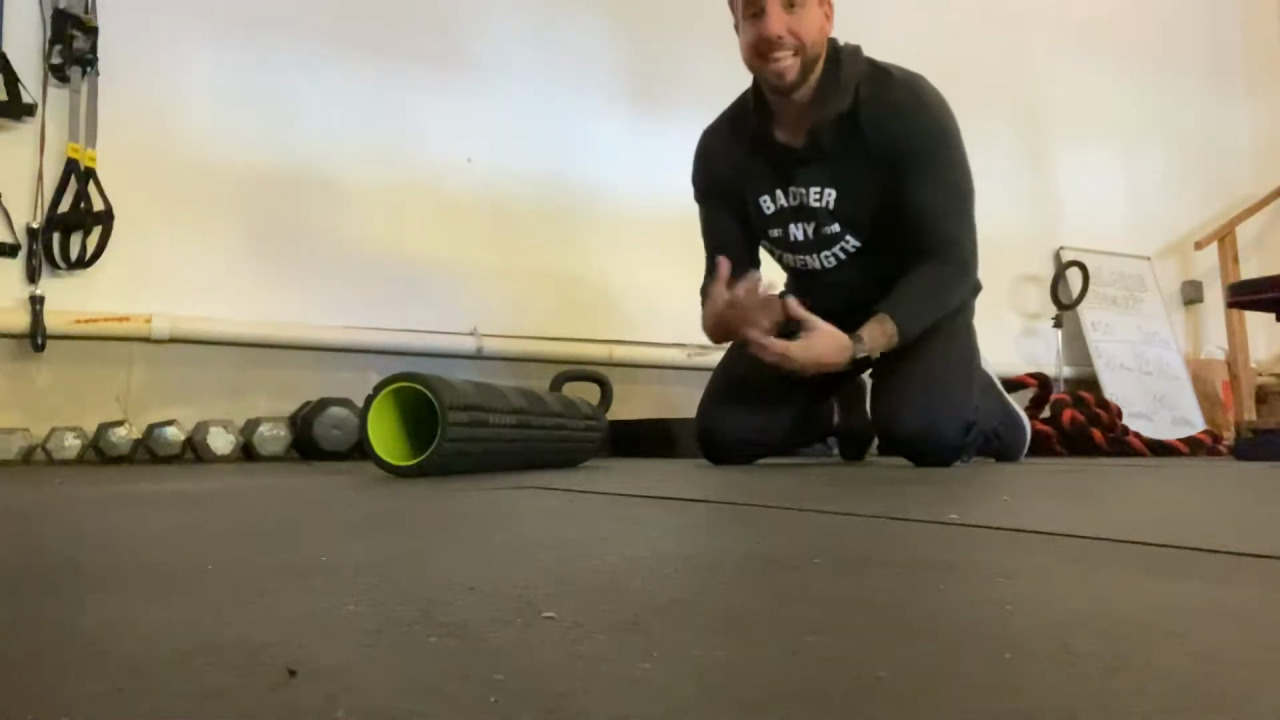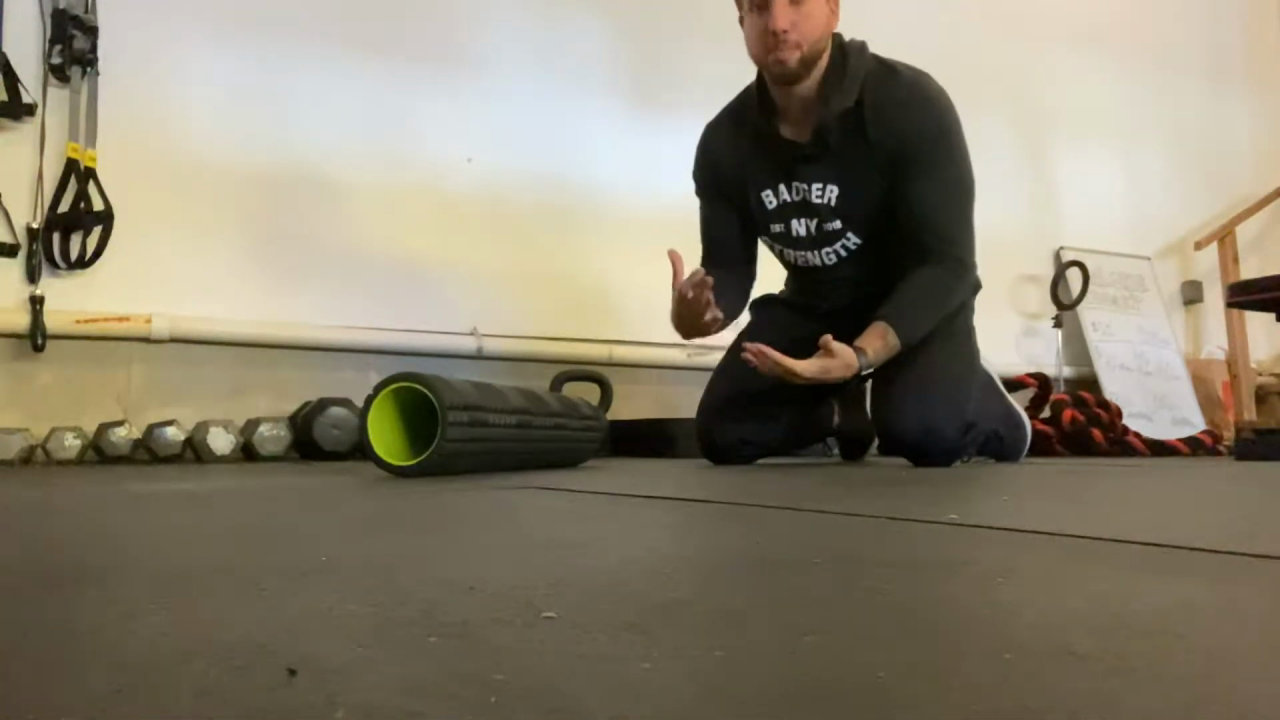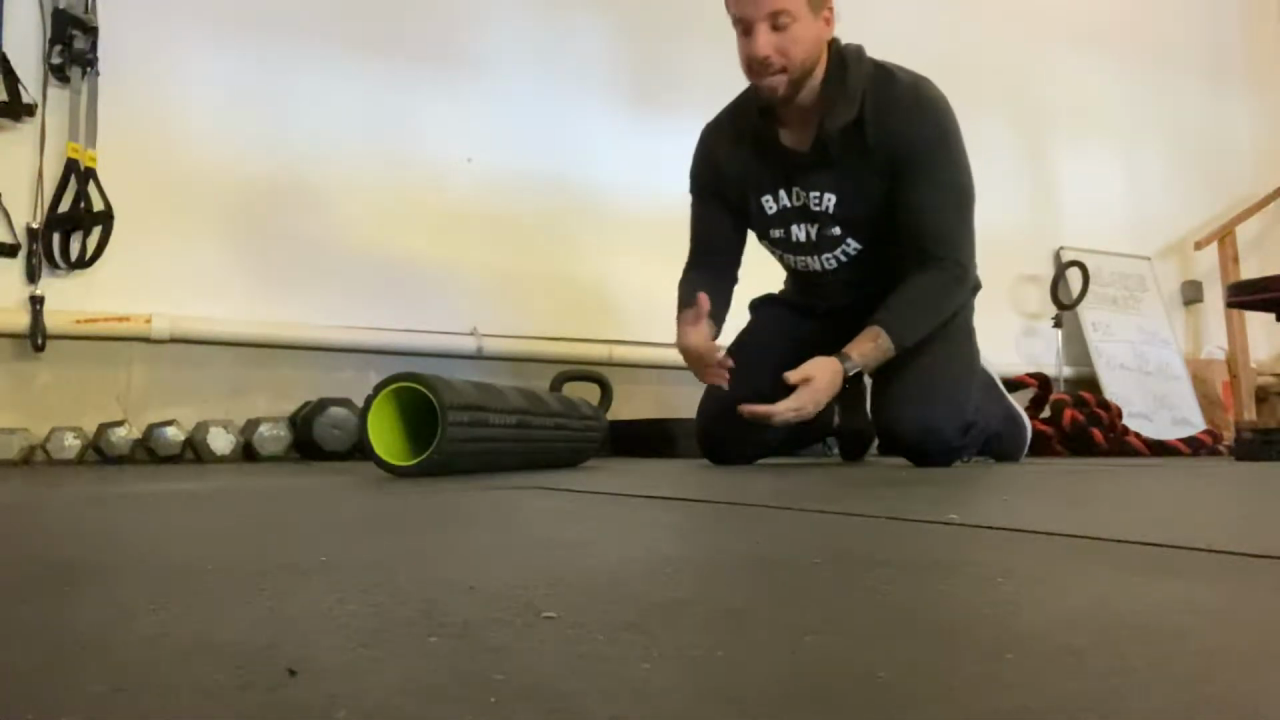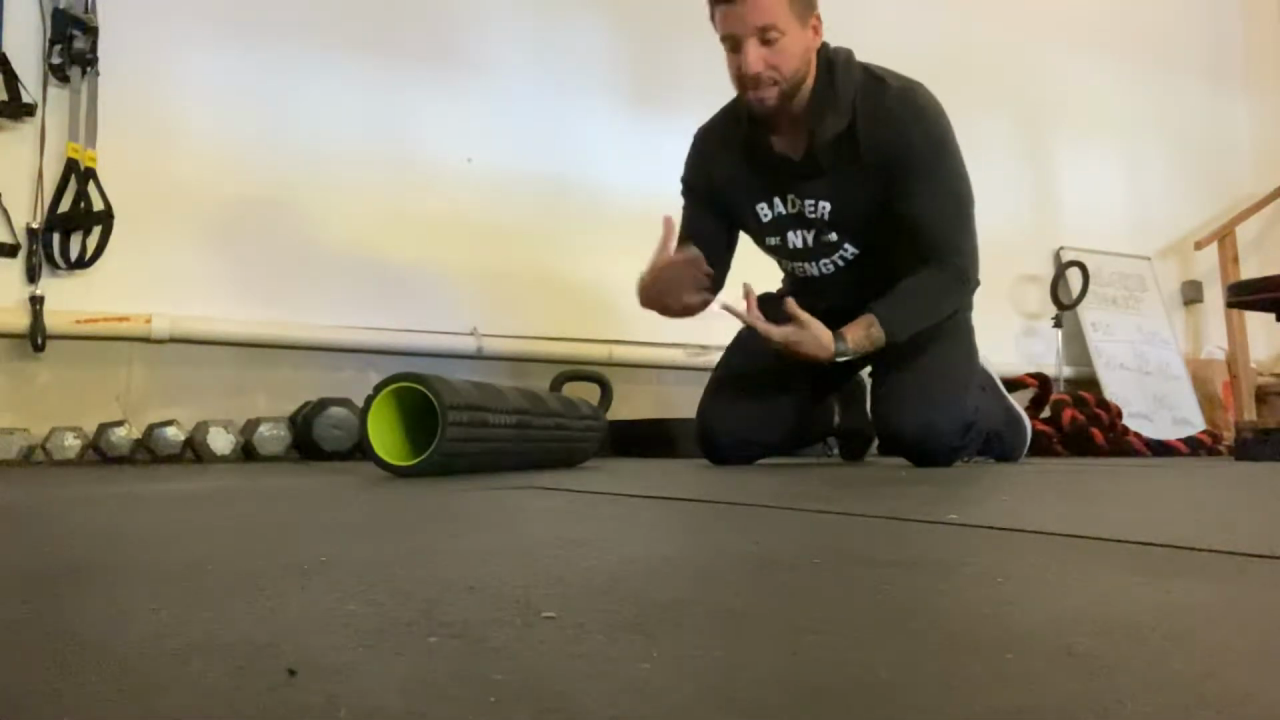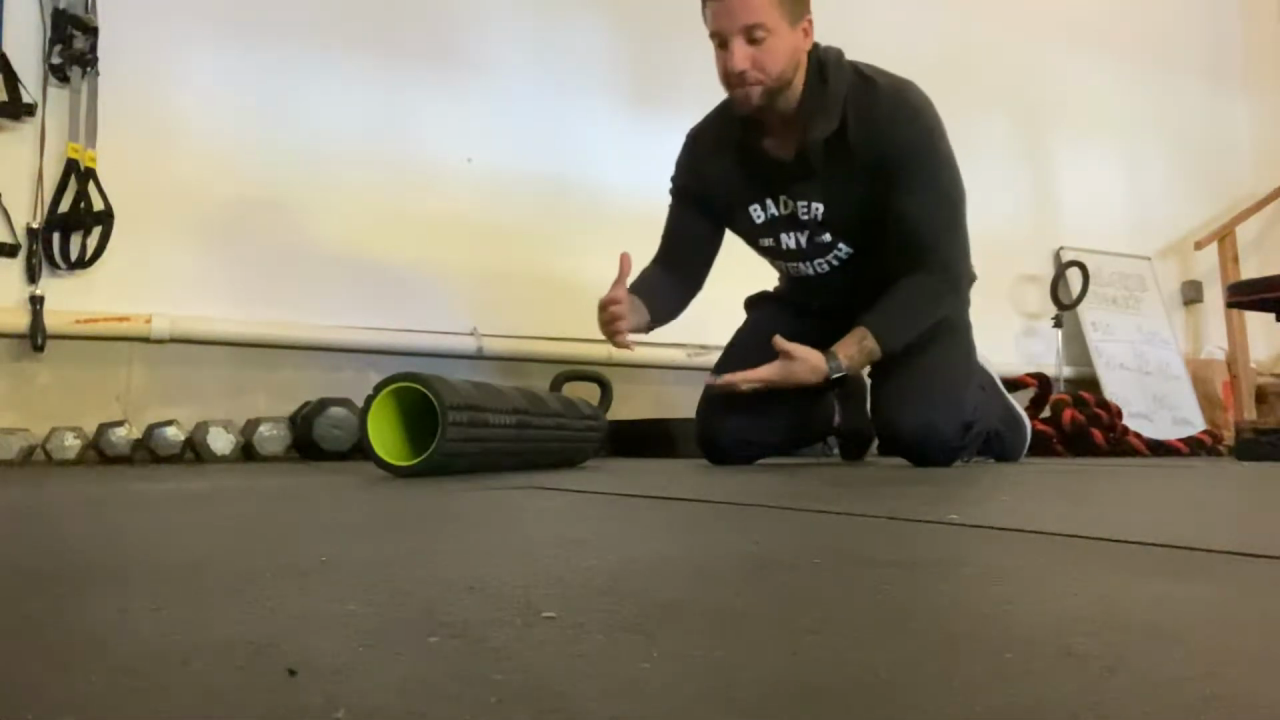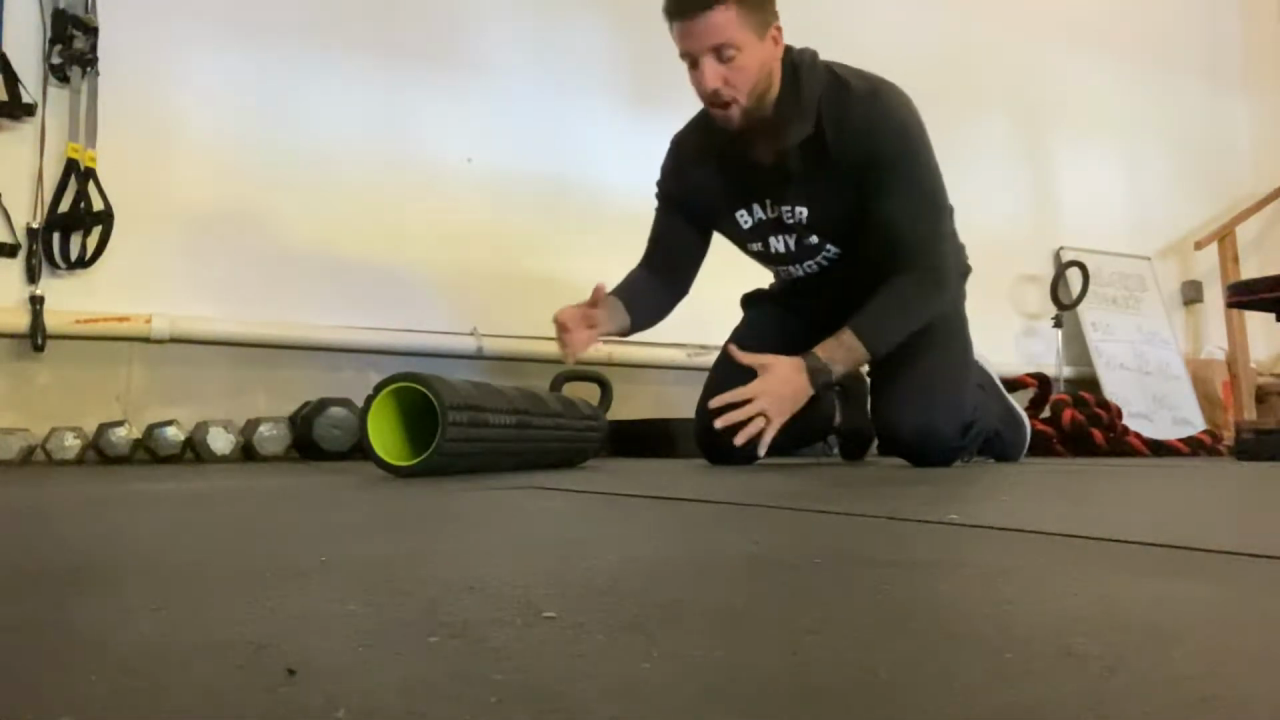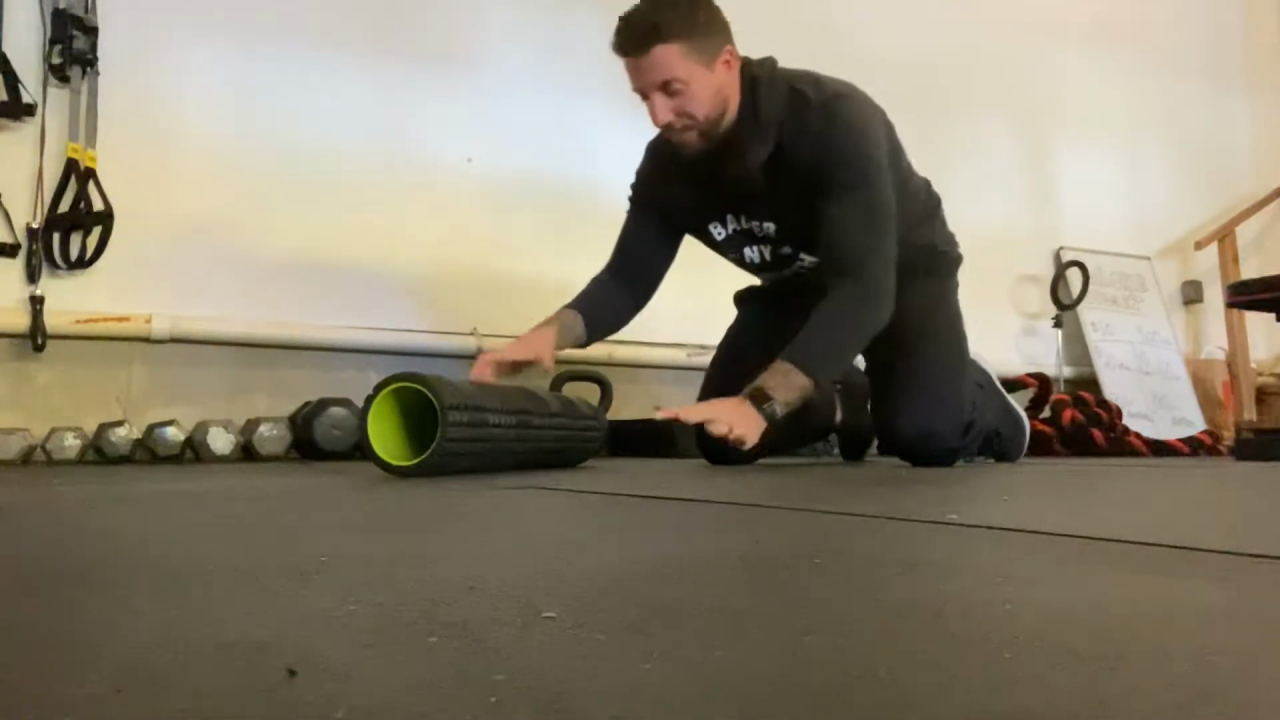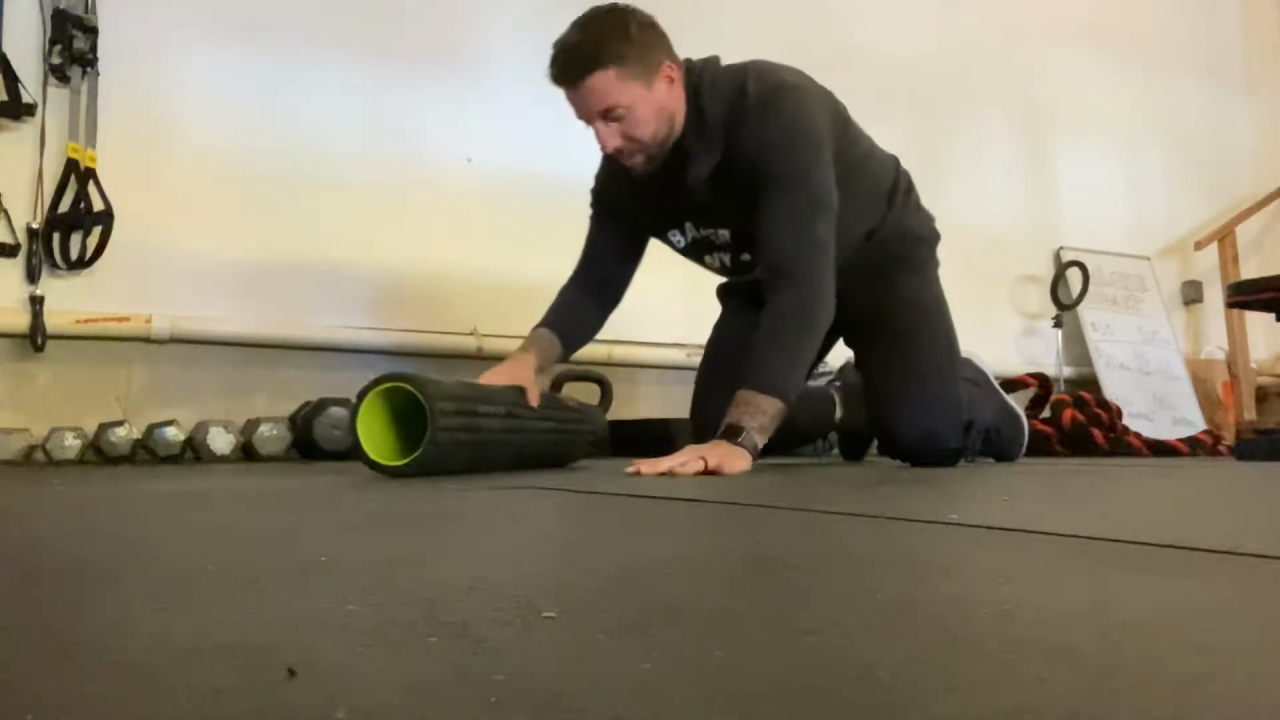
dt=0.3s
person 1, frame 1
left shoulder: (906, 106)
right shoulder: (721, 148)
left elbow: (950, 262)
right elbow: (729, 273)
left wrist: (854, 348)
right wrist: (719, 320)
left hip: (922, 302)
right hip: (815, 306)
left knee: (925, 431)
right knee: (723, 434)
left ankle: (983, 407)
right ankle: (841, 407)
person 1, frame 2
left shoulder: (910, 103)
right shoulder: (724, 142)
left elbow: (947, 265)
right elbow: (728, 268)
left wrist: (861, 356)
right wrist: (698, 312)
left hip: (919, 300)
right hip: (812, 304)
left knee: (924, 431)
right knee: (722, 434)
left ankle: (986, 410)
right ankle: (841, 410)
person 1, frame 3
left shoulder: (909, 108)
right shoulder: (723, 143)
left elbow: (946, 267)
right elbow: (711, 266)
left wrist: (847, 365)
right wrist: (693, 329)
left hip: (920, 303)
right hip: (811, 303)
left knee: (925, 432)
right knee: (723, 435)
left ankle: (987, 409)
right ankle: (843, 411)
person 1, frame 4
left shoulder: (902, 113)
right shoulder: (716, 147)
left elbow: (952, 270)
right elbow: (702, 268)
left wrist: (841, 347)
right wrist: (662, 291)
left hip: (920, 300)
right hip: (810, 303)
left knee: (927, 432)
right knee: (724, 435)
left ankle: (985, 408)
right ankle: (843, 409)
person 1, frame 5
left shoulder: (893, 112)
right shoulder: (709, 148)
left elbow: (941, 273)
right elbow: (679, 269)
left wrist: (832, 365)
right wrist: (631, 311)
left hip: (914, 298)
right hip: (808, 301)
left knee: (925, 432)
right knee: (724, 436)
left ankle: (981, 404)
right ankle: (844, 408)
person 1, frame 6
left shoulder: (873, 113)
right shoulder: (693, 154)
left elbow: (927, 275)
right elbow: (665, 274)
left wrist: (813, 371)
right wrist: (604, 316)
left hip: (915, 289)
right hip: (804, 295)
left knee: (927, 432)
right knee: (724, 434)
left ankle: (984, 405)
right ankle: (845, 405)
person 1, frame 7
left shoulder: (833, 121)
right shoulder: (668, 164)
left elbow: (865, 287)
right elbow: (628, 281)
left wrist: (761, 403)
right wrist: (550, 333)
left hip: (901, 276)
right hip: (796, 289)
left knee: (925, 434)
right knee: (720, 437)
left ankle: (975, 400)
right ankle: (843, 405)
person 1, frame 8
left shoulder: (775, 110)
right shoulder: (625, 171)
left elbow: (804, 288)
right elbow: (595, 286)
left wrist: (741, 440)
right wrist: (529, 356)
left hip: (881, 256)
right hip: (766, 281)
left knee: (926, 435)
right knee: (712, 441)
left ankle: (977, 402)
right ankle: (843, 403)
